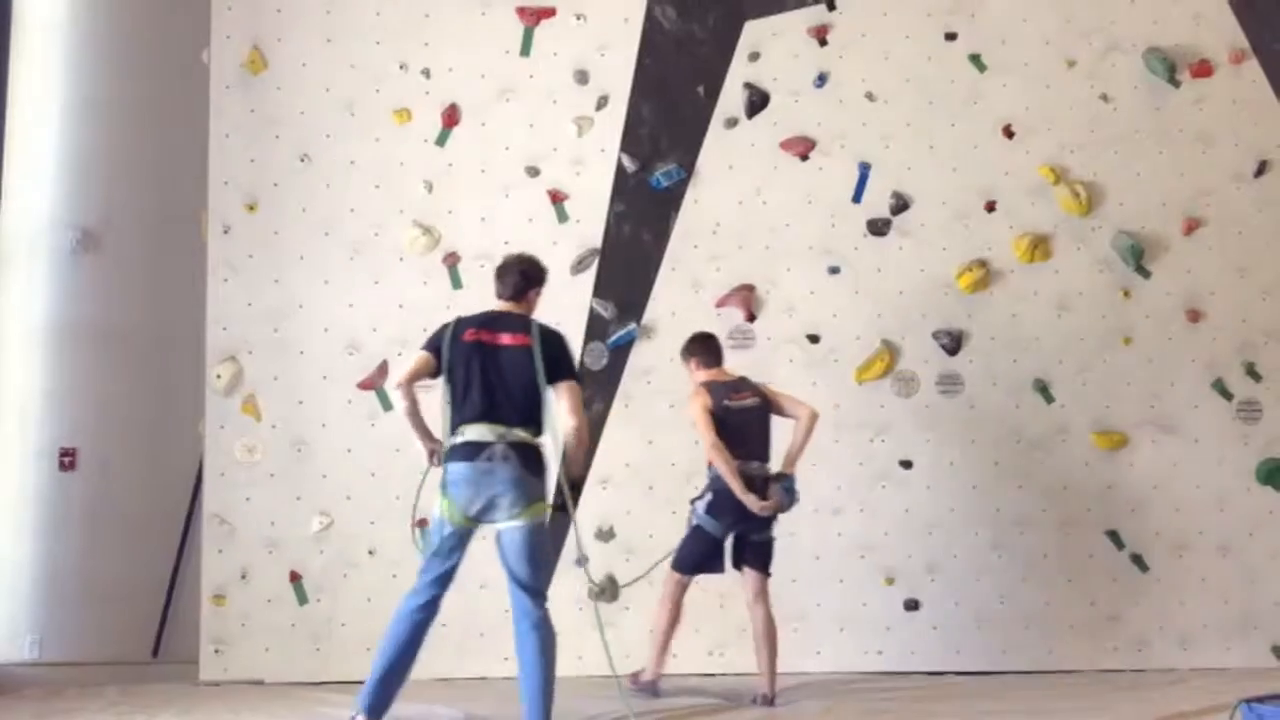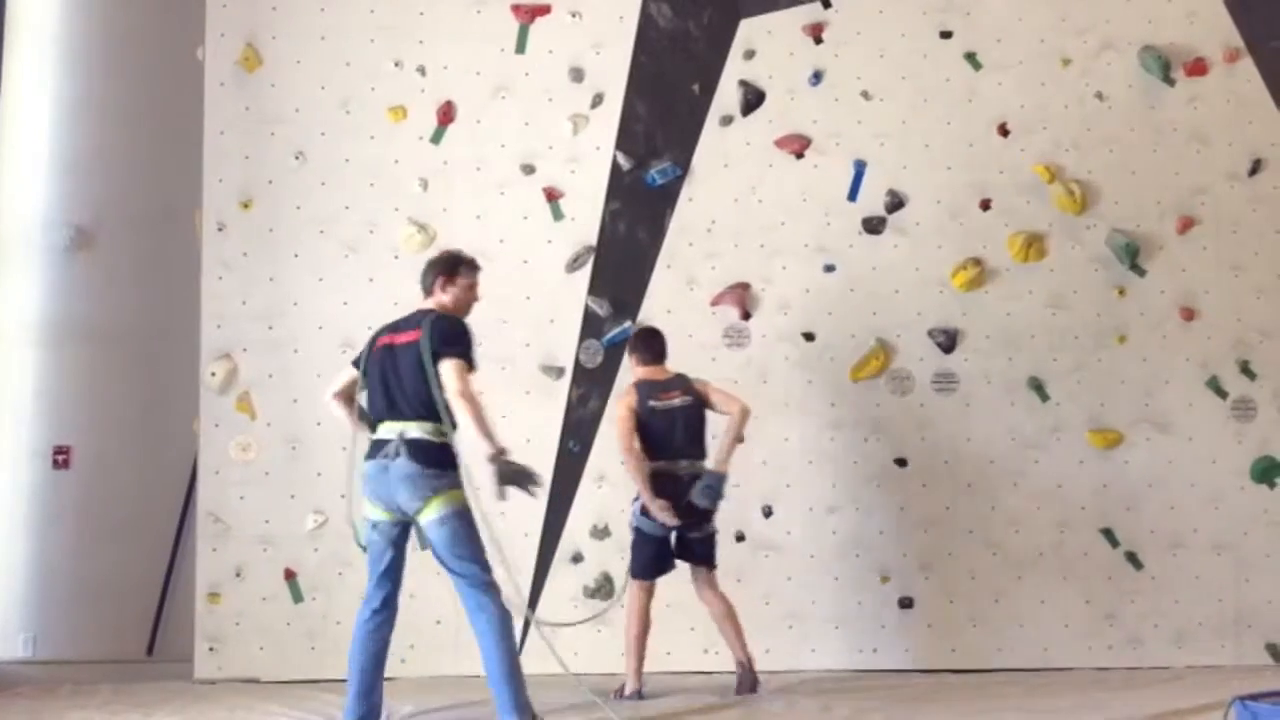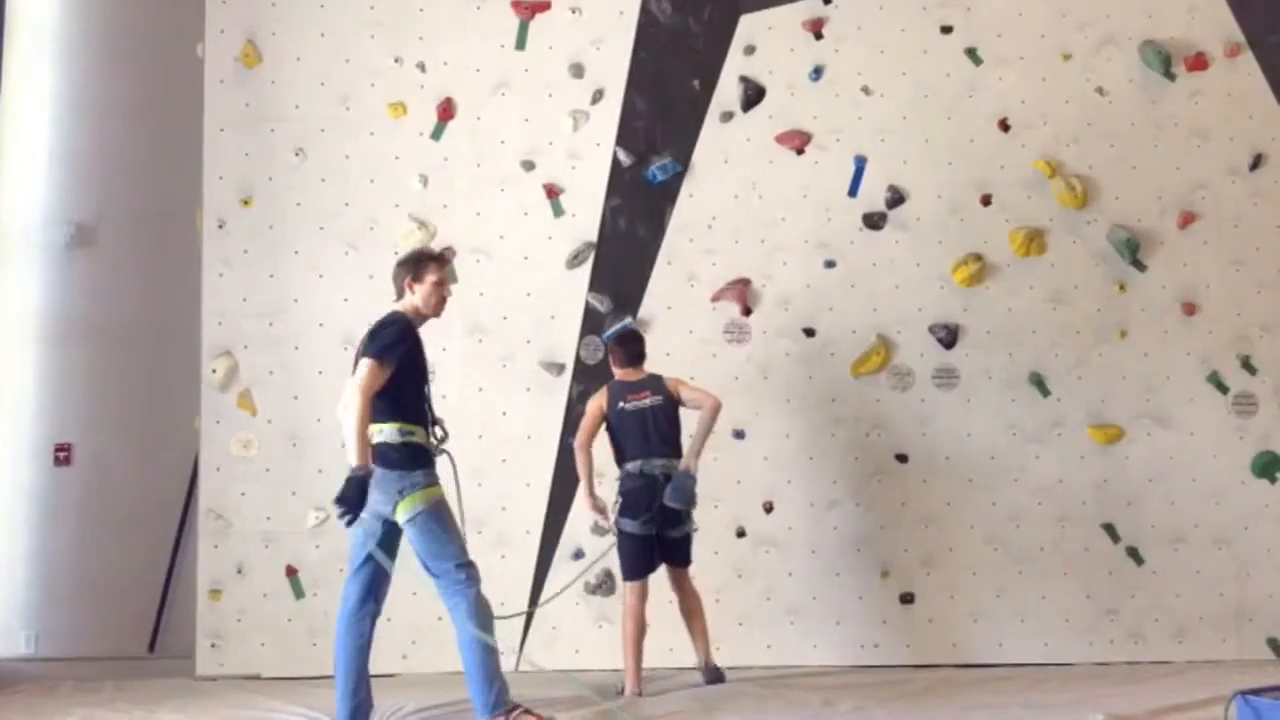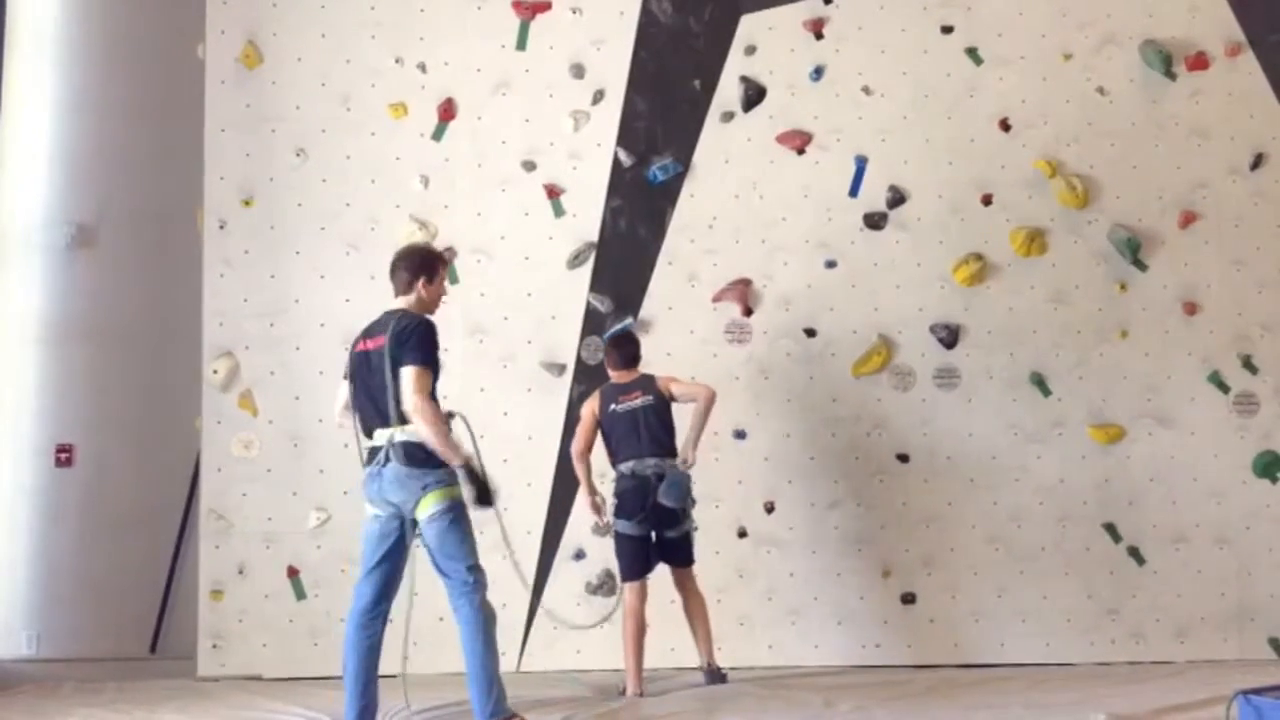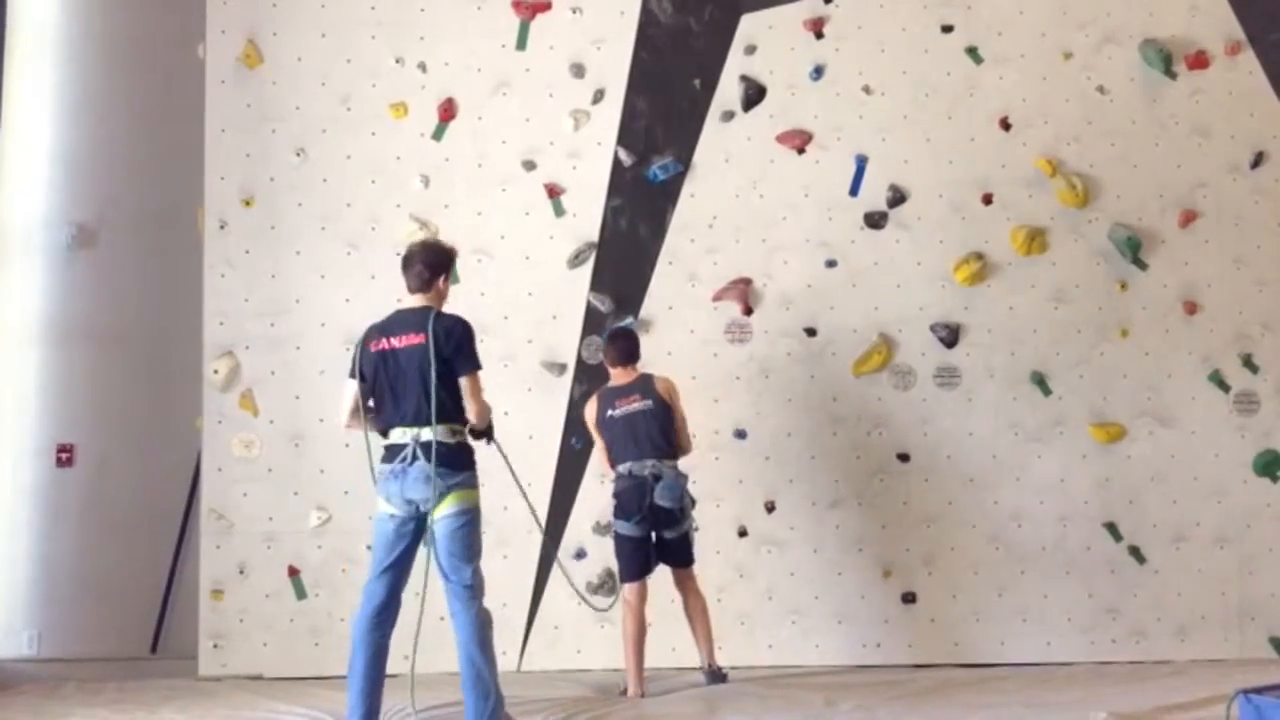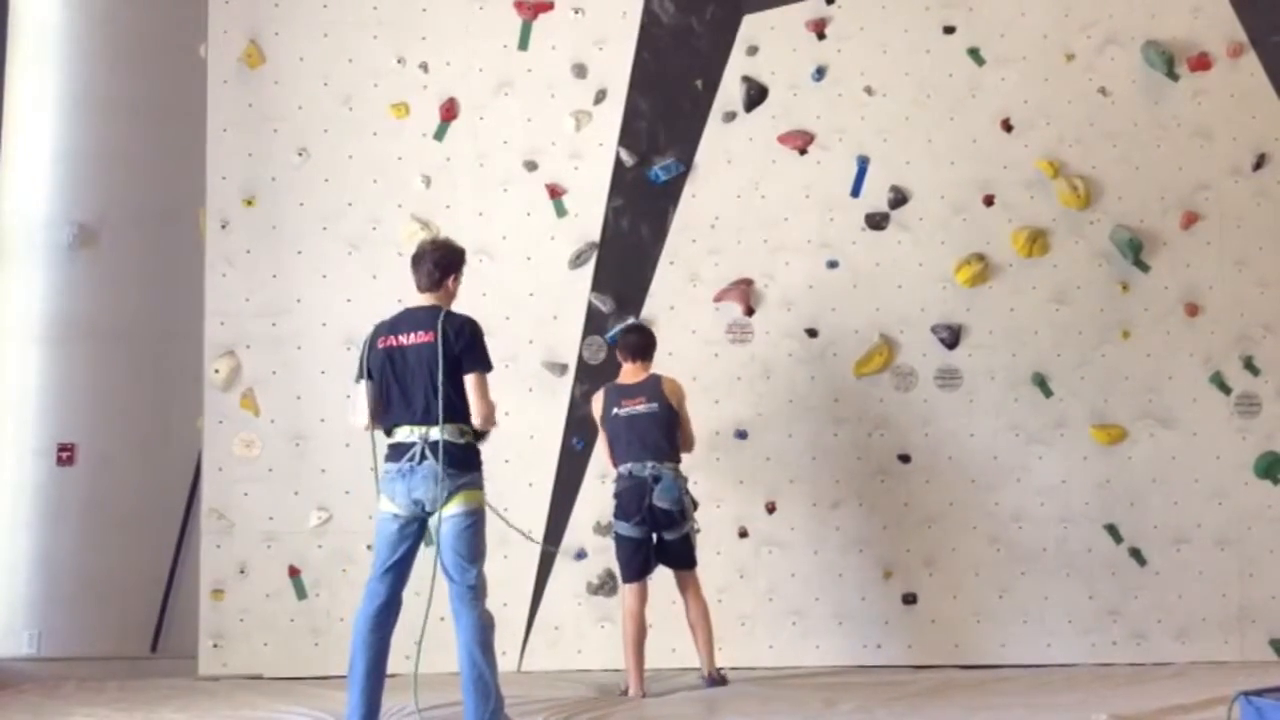
dt=0.4s
person 1, frame 1
left shoulder: (457, 331)
right shoulder: (548, 340)
left elbow: (403, 382)
right elbow: (575, 422)
left wrist: (427, 440)
right wrist: (572, 479)
left hip: (464, 470)
right hip: (522, 473)
left knee: (426, 591)
right knee: (530, 607)
person 1, frame 2
left shoulder: (383, 335)
right shoulder: (448, 328)
left elbow: (336, 395)
right elbow: (458, 390)
right wrist: (494, 449)
left hip: (378, 470)
right hip: (427, 469)
left knee: (378, 599)
right knee: (479, 589)
person 1, frame 3
left shoulder: (383, 332)
right shoulder: (398, 329)
left elbow: (353, 401)
right elbow: (357, 395)
right wrist: (358, 470)
left hip: (375, 476)
right hip: (403, 471)
left knee: (361, 598)
right knee: (459, 582)
person 1, frame 4
left shoulder: (366, 336)
right shoulder: (417, 328)
left elbow: (344, 412)
right elbow: (418, 403)
right wrist: (464, 465)
left hip: (378, 472)
right hip: (421, 470)
left knee: (370, 597)
right knee: (467, 586)
person 1, frame 5
left shoulder: (374, 336)
right shoulder: (452, 328)
left elbow: (349, 416)
right elbow: (476, 411)
right wrist: (484, 421)
left hip: (394, 472)
right hip: (446, 470)
left knee: (379, 594)
right knee: (464, 594)
person 1, frame 6
left shoulder: (381, 335)
right shoulder: (461, 328)
left elbow: (367, 419)
right elbow: (482, 414)
right wrist: (483, 424)
left hip: (398, 472)
right hip: (452, 470)
left knee: (379, 594)
right knee: (466, 595)
person 2, frame 1
left shoulder: (700, 395)
right shoulder: (756, 388)
left elbow: (712, 445)
right elbow: (808, 414)
left wrist: (744, 496)
right wrist: (787, 467)
left hip: (723, 497)
right hip: (763, 494)
left knee: (675, 583)
right knee: (756, 597)
left ankle: (652, 674)
right ankle: (767, 690)
person 2, frame 2
left shoulder: (631, 395)
right shoulder: (694, 386)
left elbow: (626, 446)
right elbow: (739, 410)
left wrist: (648, 498)
right wrist: (720, 464)
left hip: (660, 495)
right hip: (698, 492)
left knee: (640, 592)
right knee: (707, 586)
left ankle: (632, 685)
right ankle: (743, 662)
person 2, frame 3
left shoulder: (604, 397)
right shoulder: (667, 385)
left elbow: (582, 443)
right elbow: (712, 403)
left wrist: (589, 494)
right wrist: (692, 456)
left hip: (635, 492)
right hip: (673, 488)
left knee: (634, 593)
right knee: (681, 579)
left ankle: (632, 684)
right ankle: (706, 663)
person 2, frame 4
left shoulder: (596, 400)
right shoulder: (659, 384)
left elbow: (578, 451)
right elbow: (706, 393)
left wrist: (589, 492)
right wrist: (690, 446)
left hip: (630, 493)
right hip: (670, 488)
left knee: (633, 593)
right knee: (686, 581)
left ankle: (634, 684)
right ankle: (709, 665)
person 2, frame 5
left shoulder: (595, 404)
right shoulder: (661, 386)
left elbow: (607, 462)
right elbow: (684, 443)
left hip: (629, 494)
right hip: (669, 489)
left knee: (633, 594)
right knee: (686, 581)
left ankle: (634, 685)
right ankle: (710, 665)
person 2, frame 6
left shoulder: (602, 398)
right shoulder: (669, 387)
left elbow: (612, 458)
right elbow: (687, 444)
left hip: (630, 495)
right hip: (670, 491)
left knee: (633, 595)
right knee: (689, 584)
left ankle: (635, 685)
right ankle: (710, 670)
